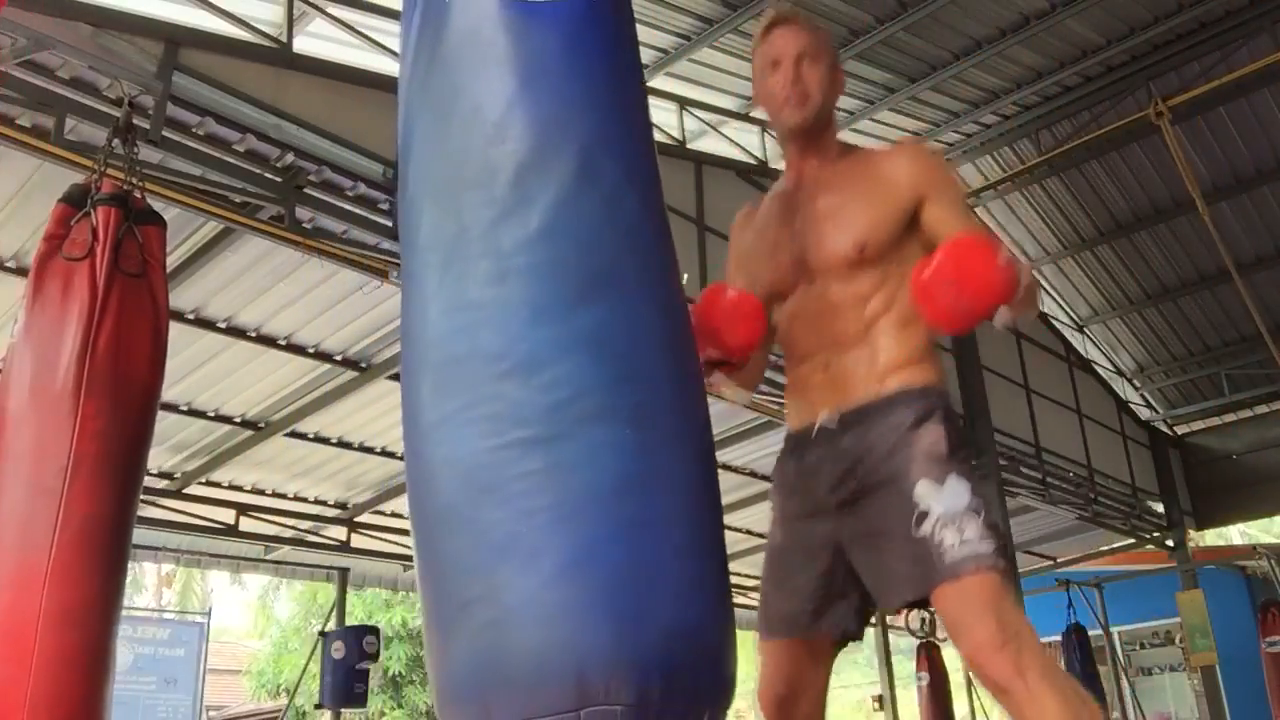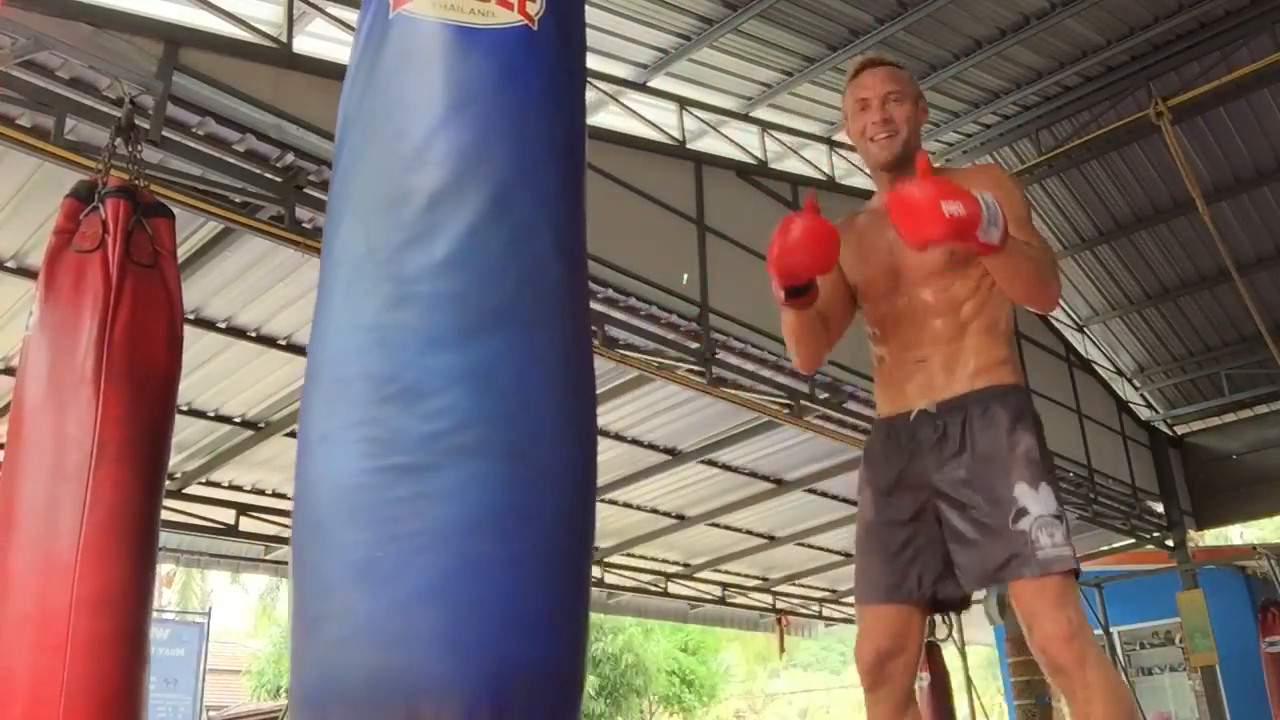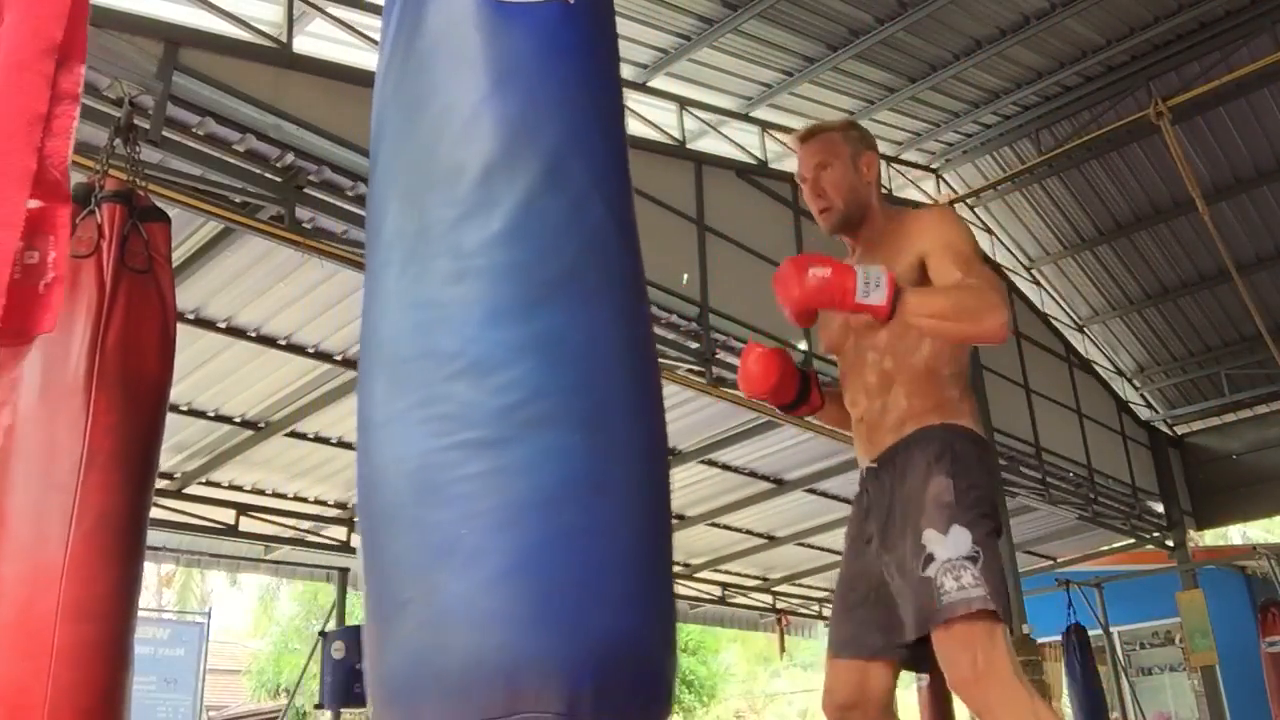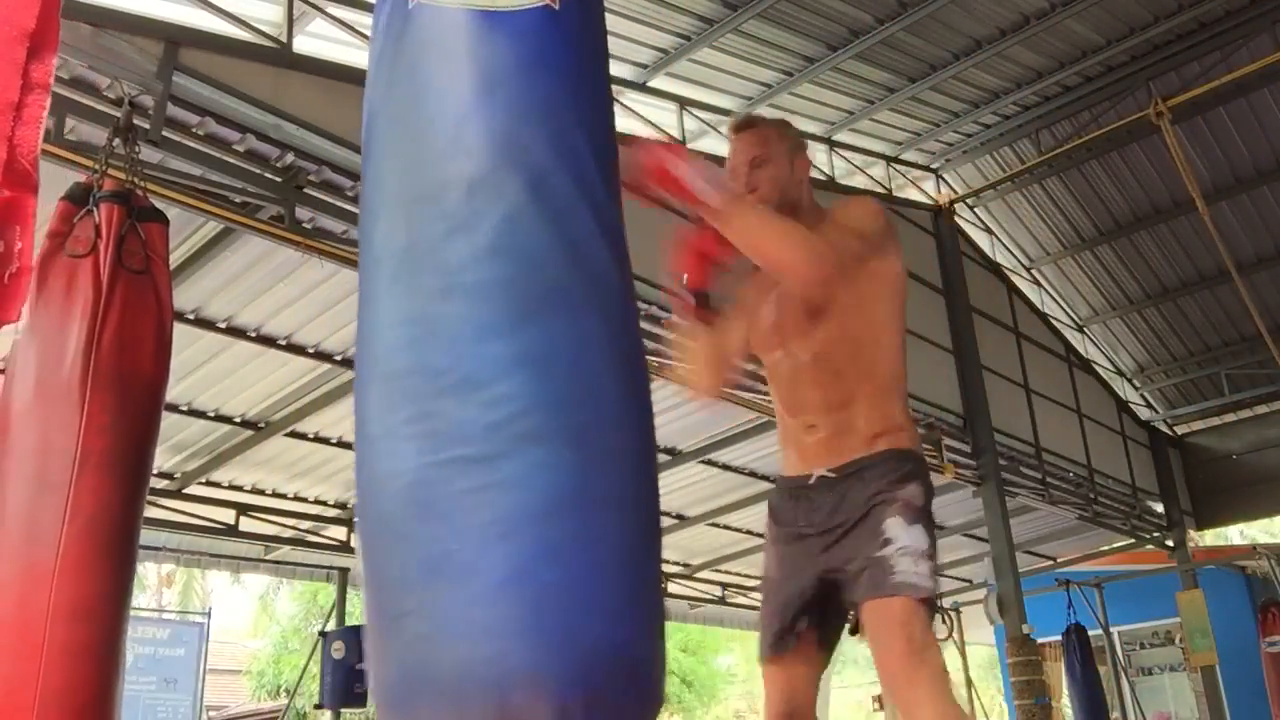
dt=1s
person 1, frame 1
left shoulder: (906, 171)
right shoulder: (753, 228)
left elbow: (1017, 297)
right elbow: (747, 371)
left wrist: (1001, 285)
right wrist: (717, 349)
left hip: (903, 434)
right hip: (807, 462)
left knee: (1000, 648)
person 1, frame 2
left shoulder: (983, 188)
right shoulder: (846, 239)
left elbow: (1043, 293)
right elbow: (808, 355)
left wrist: (984, 232)
right wrist: (793, 288)
left hip: (987, 425)
right hip: (896, 448)
left knee: (1059, 635)
right knee: (881, 660)
person 1, frame 3
left shoulder: (929, 229)
right shoulder: (831, 291)
left elbow: (991, 316)
left wrist: (863, 290)
right wrist: (801, 395)
left hip: (939, 463)
right hip: (878, 491)
left knee: (977, 671)
person 1, frame 4
left shoulder: (858, 222)
right shoulder: (758, 284)
left elbow: (815, 268)
right elbow: (703, 377)
left wrist: (709, 203)
left hip: (881, 484)
right hip: (798, 505)
left knee: (905, 658)
